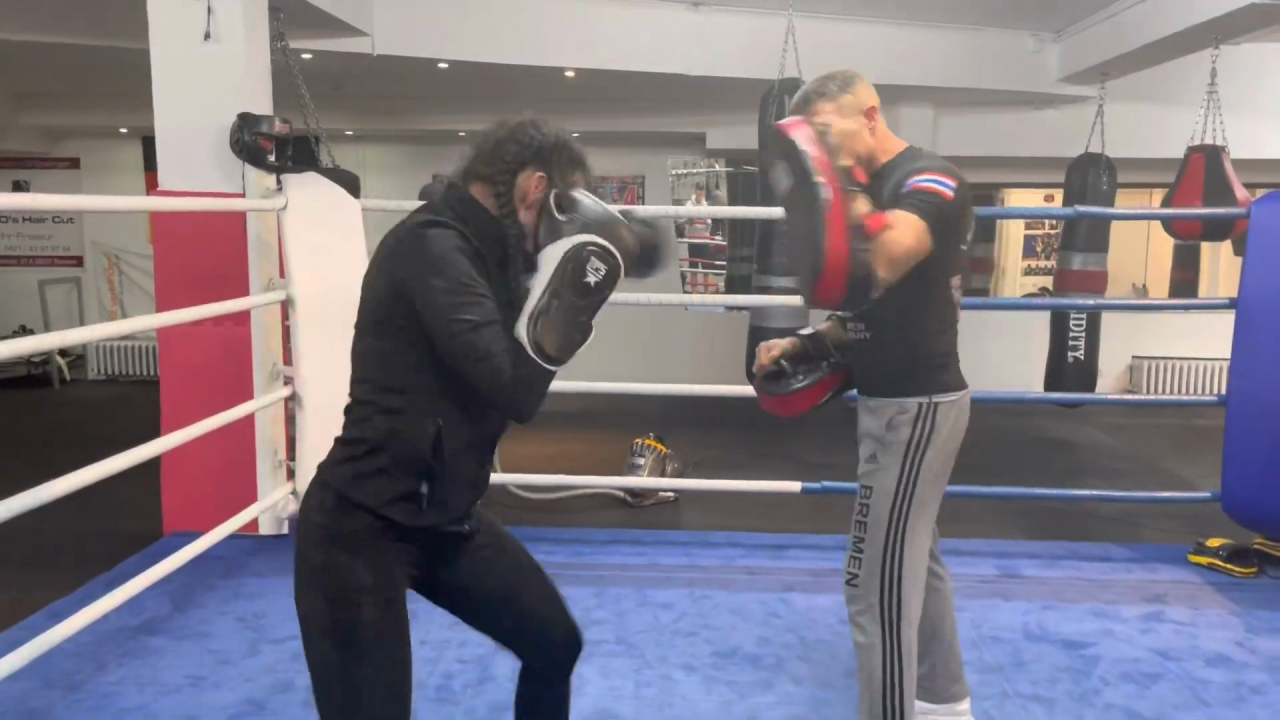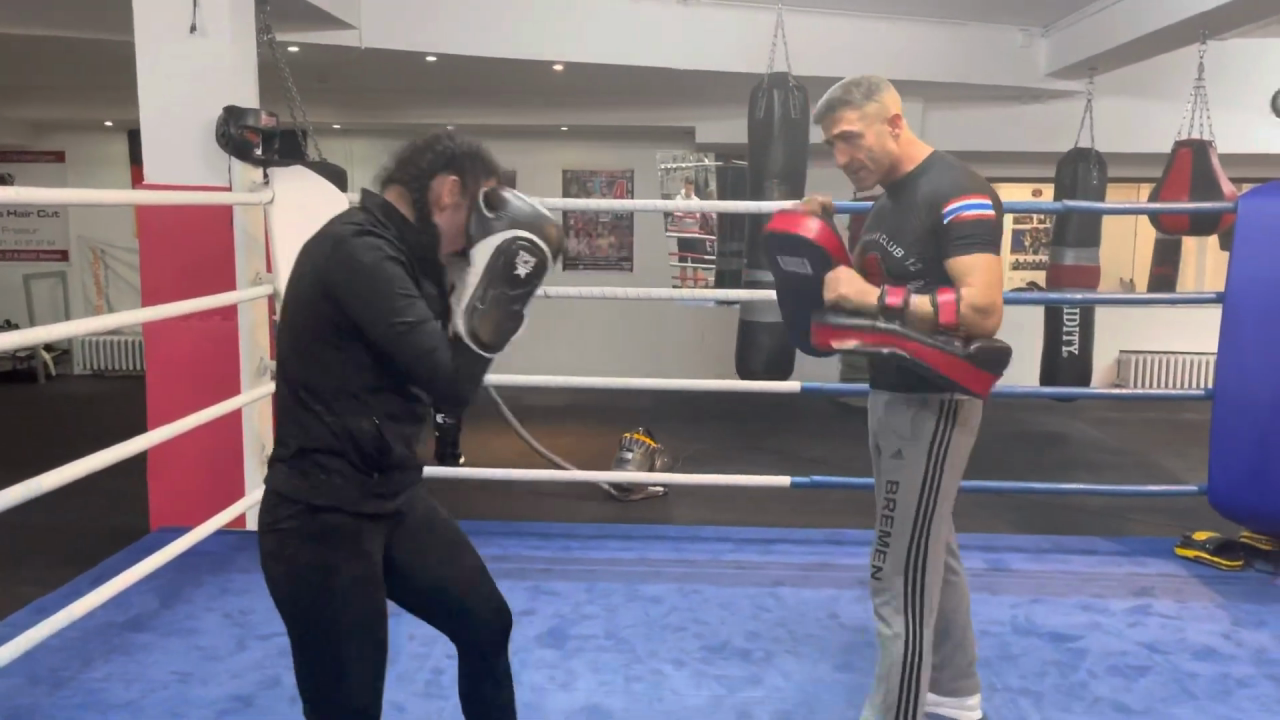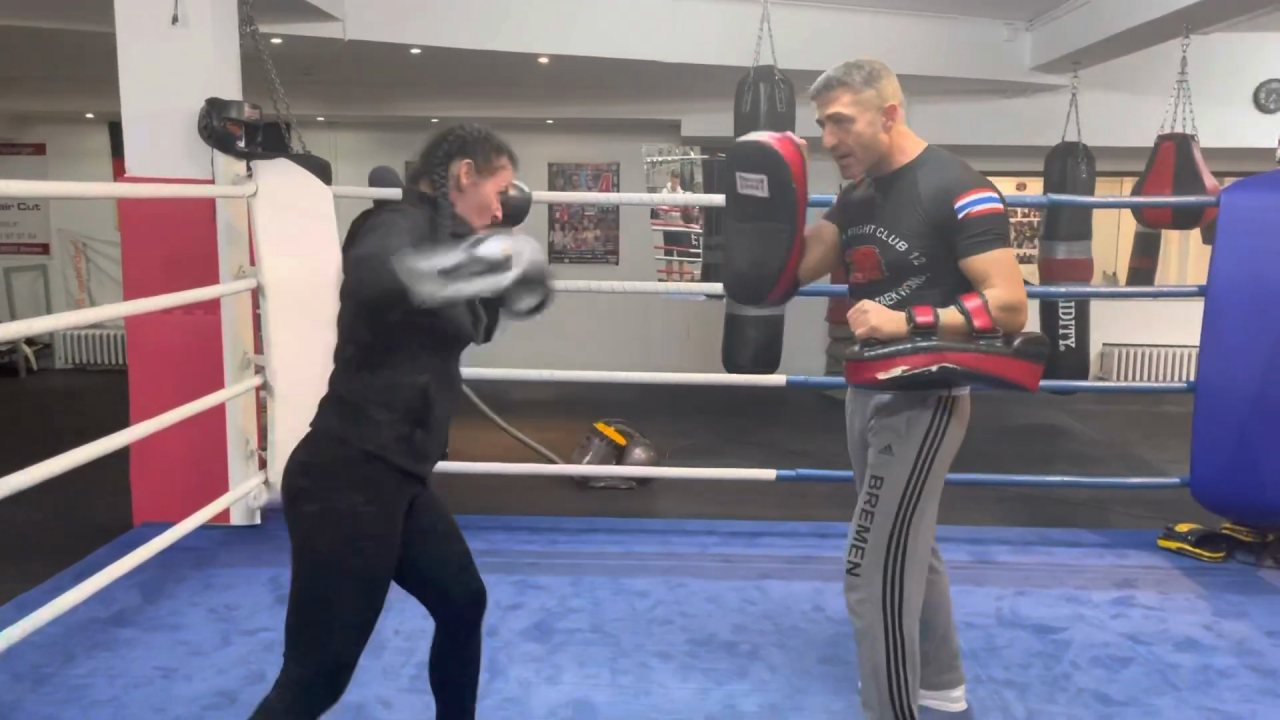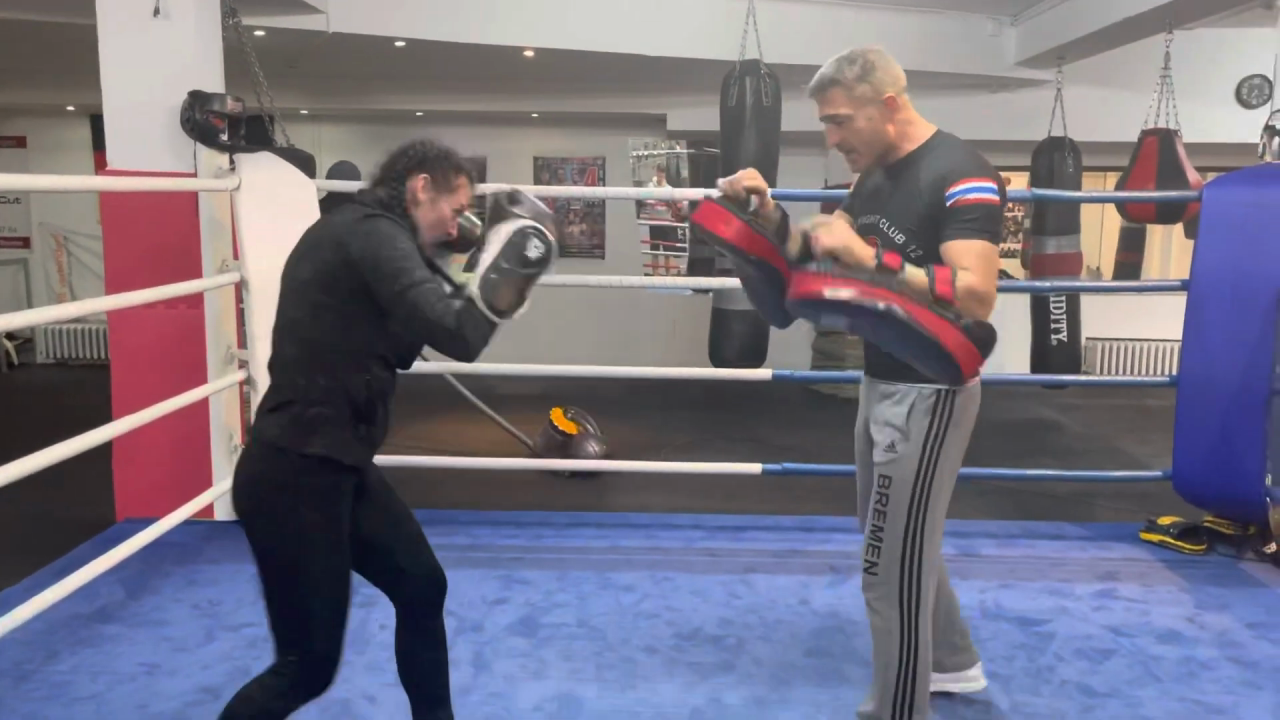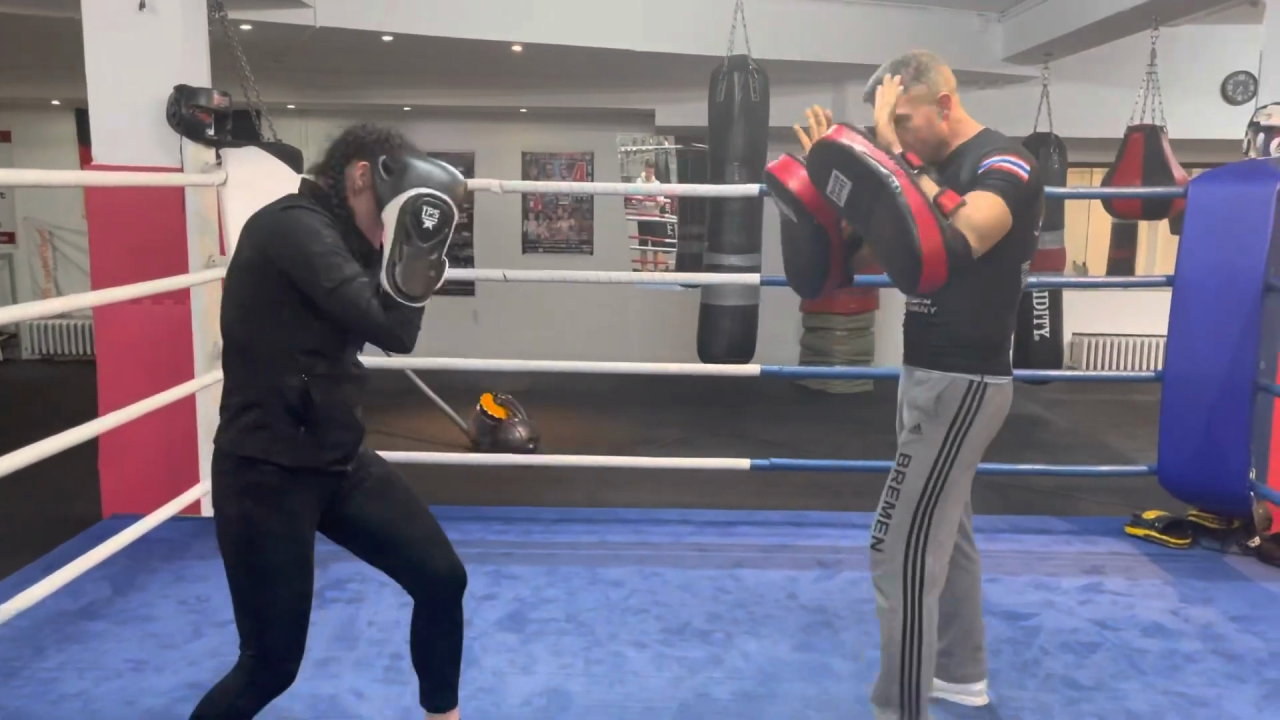
dt=0.4s
person 1, frame 1
left shoulder: (930, 180)
right shoulder: (872, 193)
left elbow: (883, 263)
right wrist: (803, 343)
left hip: (916, 406)
right hip: (886, 401)
left knee: (876, 584)
right knee: (914, 559)
person 1, frame 2
left shoulder: (959, 195)
right shoulder: (888, 201)
left elbow: (982, 312)
right elbow: (871, 286)
left wrist: (874, 297)
left hip: (934, 404)
right hip: (894, 397)
left knee: (901, 575)
right knee: (929, 552)
person 1, frame 3
left shoulder: (958, 191)
right shoulder: (859, 194)
left elbow: (1009, 307)
right elbow: (794, 267)
left wrist: (908, 322)
left hip: (923, 402)
right hip: (870, 395)
left knee: (873, 571)
right knee: (909, 547)
person 1, frame 4
left shoulder: (961, 177)
right shoulder: (876, 178)
left elbow: (973, 297)
right elbow: (812, 259)
left wrist: (864, 258)
right wrist: (766, 210)
left hip: (930, 396)
right hip: (881, 385)
left knee: (893, 562)
right knee: (901, 543)
right ankle: (952, 662)
person 1, frame 5
left shoulder: (1004, 165)
right shoulder: (938, 166)
left elbow: (960, 237)
left wrist: (894, 149)
left hip: (963, 384)
right hip: (932, 376)
left knee: (900, 549)
right knee: (946, 531)
person 2, frame 1
left shoulder: (478, 243)
right shoulder: (433, 247)
right elbow: (508, 391)
right wrist: (574, 267)
left hip: (444, 516)
right hip: (362, 523)
left knee: (554, 645)
person 2, frame 2
left shoulder: (393, 247)
right shoulder: (355, 250)
left elbow: (430, 349)
right elbow: (450, 381)
left wrist: (479, 271)
right wrist: (502, 268)
left hip: (386, 499)
right hip: (321, 518)
left knee: (487, 623)
person 2, frame 3
left shoulder: (444, 240)
right shoulder: (402, 225)
left elbow: (469, 329)
right elbow: (383, 283)
left hip: (394, 475)
right hip: (351, 475)
left knee: (464, 605)
person 2, frame 4
left shoulder: (345, 235)
right shoulder: (372, 233)
left elbow: (395, 351)
right elbow: (458, 336)
right wrist: (513, 252)
left hip: (327, 462)
right hip: (295, 472)
left knee: (422, 589)
right knee: (307, 666)
person 2, frame 5
left shoulder: (326, 231)
right shoulder: (290, 226)
left elbow: (350, 330)
right elbow: (391, 328)
left wrist: (385, 247)
right wrist: (420, 226)
left hip: (337, 459)
right hip: (264, 474)
left knee: (441, 578)
right knee: (271, 662)
